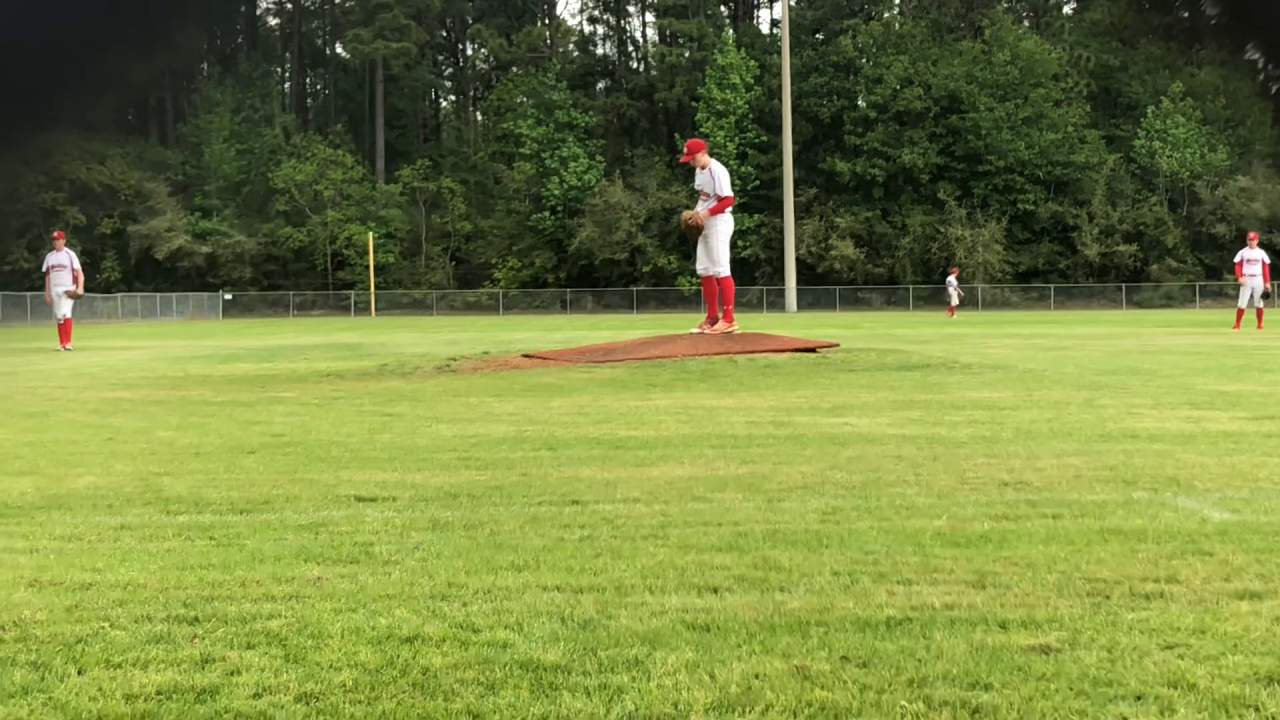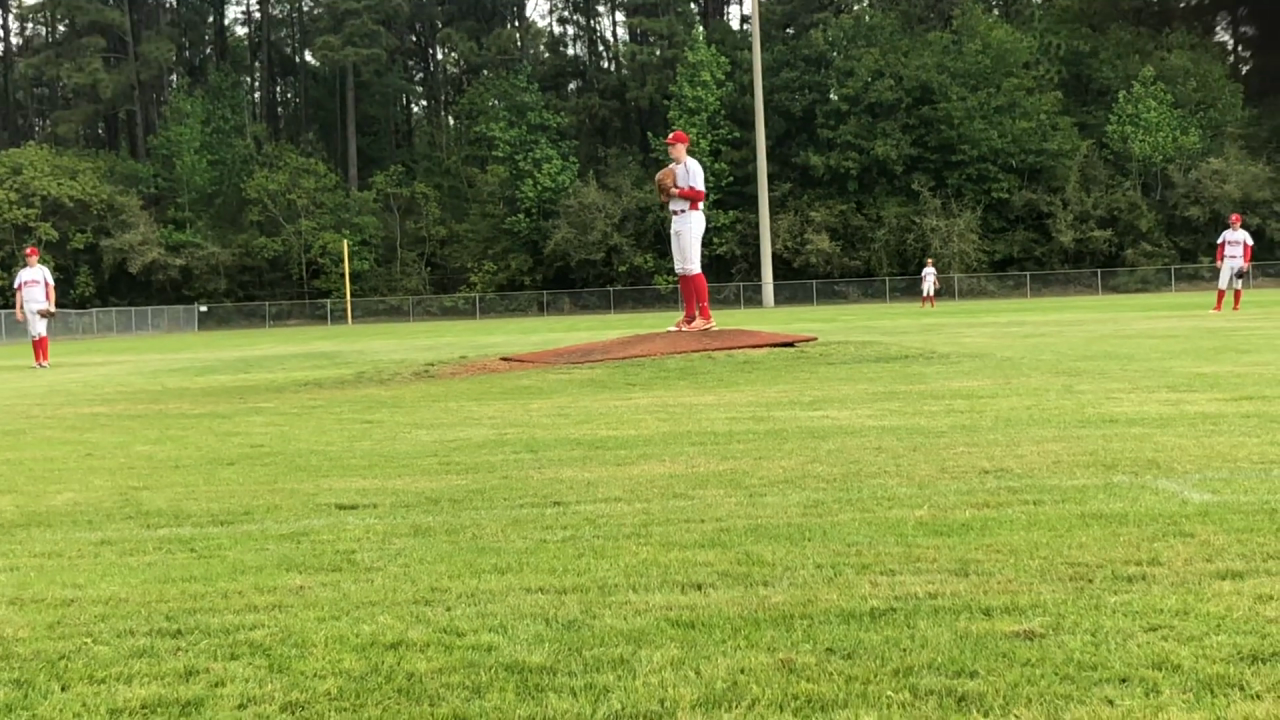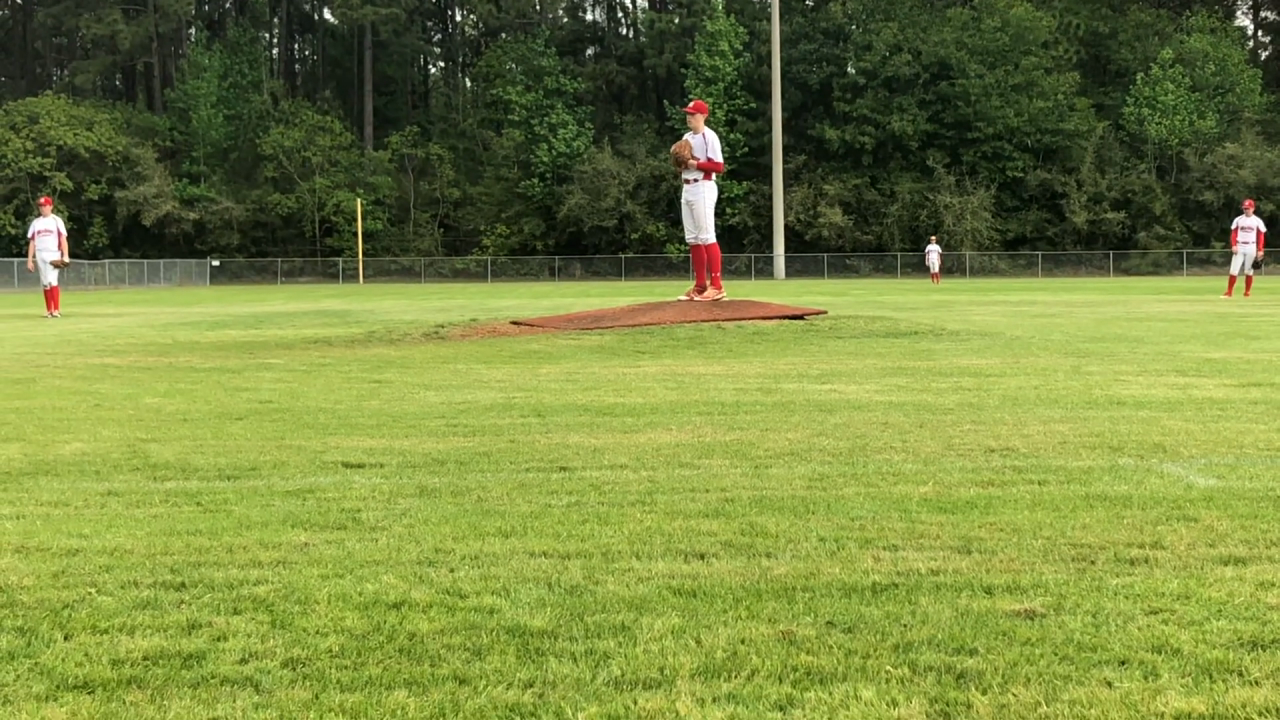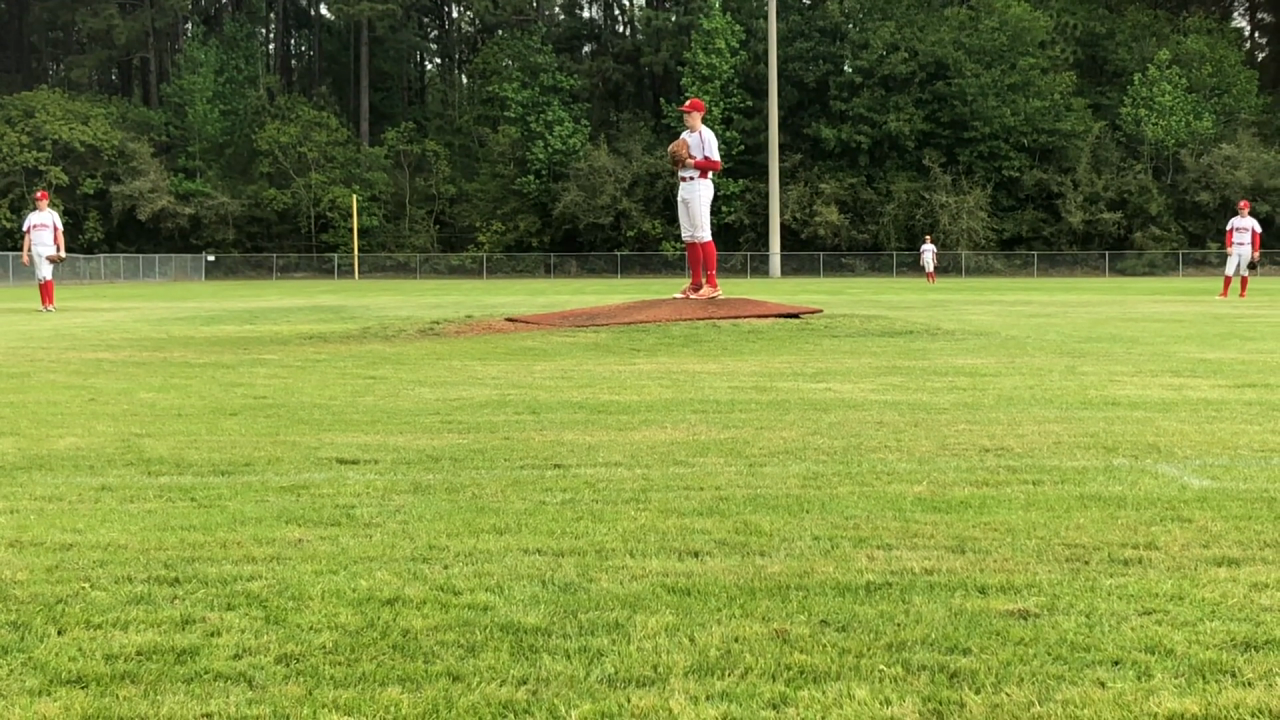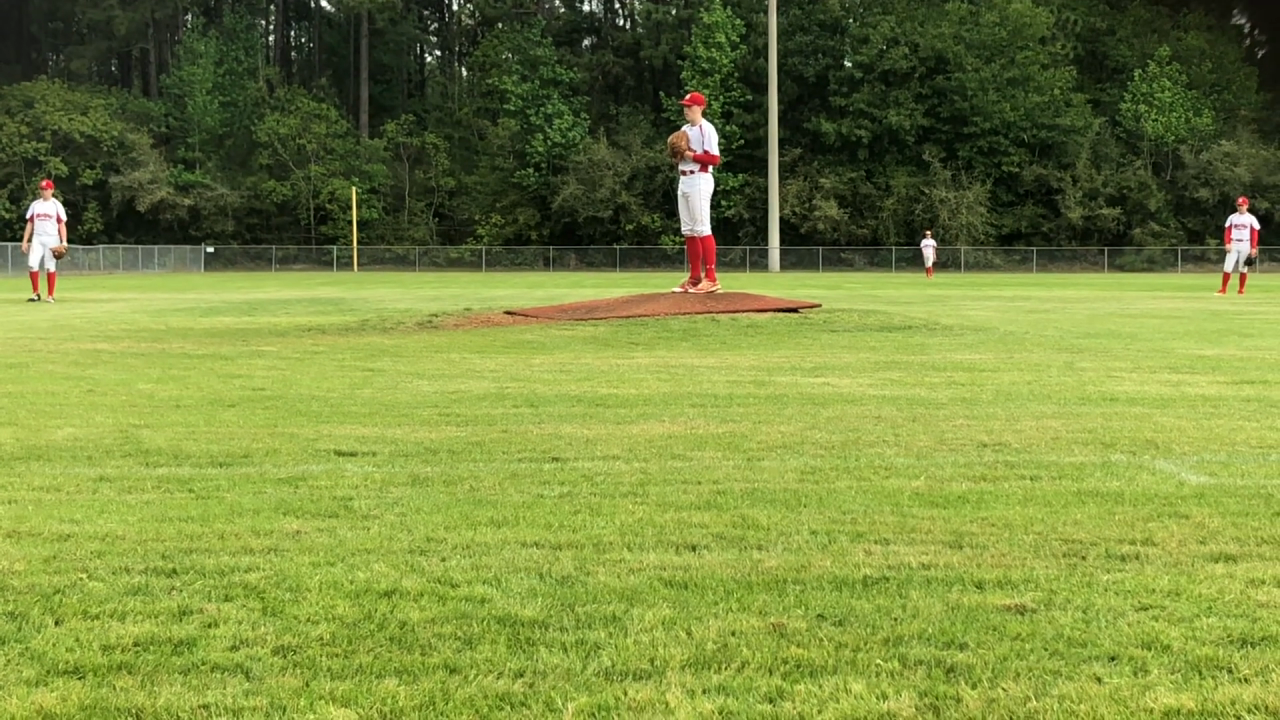
dt=1s
person 1, frame 1
left shoulder: (717, 171)
right shoulder: (699, 171)
left elbow: (729, 200)
left wrist: (707, 213)
right wrist: (697, 212)
left hip: (719, 222)
right hip: (705, 223)
left knee: (721, 270)
right knee: (704, 271)
left ankle: (728, 319)
right ankle: (712, 317)
person 1, frame 2
left shoulder: (692, 166)
right shoulder: (671, 169)
left elbow: (699, 195)
left wrist: (677, 192)
right wrist: (665, 191)
left hip: (690, 219)
right hip: (676, 220)
left knee: (692, 267)
right knee: (681, 270)
left ankle: (705, 316)
right ankle: (690, 316)
person 1, frame 3
left shoulder: (709, 137)
right shoulder: (686, 137)
left elbow: (718, 167)
left wrist: (694, 164)
left hip: (703, 188)
right hip: (687, 189)
left knee: (706, 237)
right knee: (692, 239)
left ankle: (716, 286)
right ankle: (700, 285)
person 1, frame 4
left shoulder: (706, 135)
right shoulder: (684, 136)
left elbow: (715, 165)
left wrist: (691, 163)
left hip: (699, 186)
right hip: (683, 186)
left knee: (702, 235)
right knee: (688, 237)
left ankle: (712, 284)
right ankle: (696, 283)
person 1, frame 5
left shoulder: (706, 129)
right shoulder: (684, 129)
left elbow: (714, 159)
left wrist: (690, 155)
left hip: (699, 180)
right hip: (684, 180)
left knee: (702, 228)
right knee: (688, 230)
left ankle: (711, 278)
right ankle: (695, 277)
